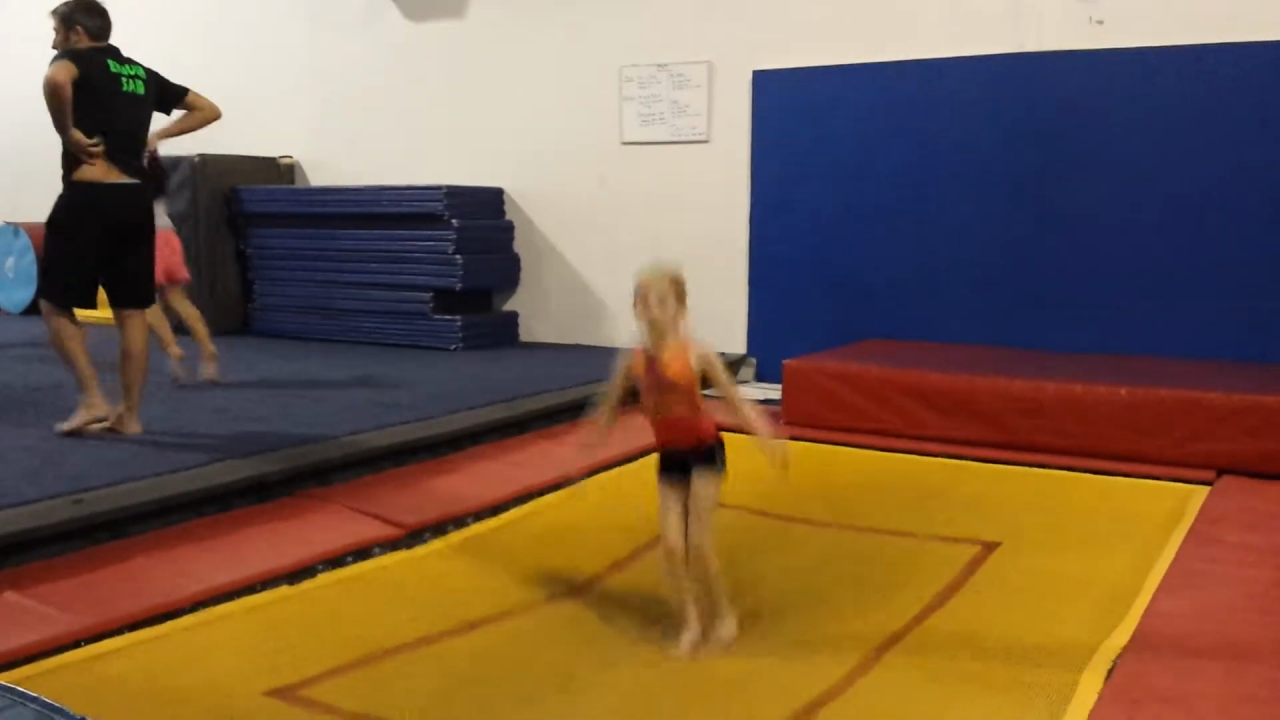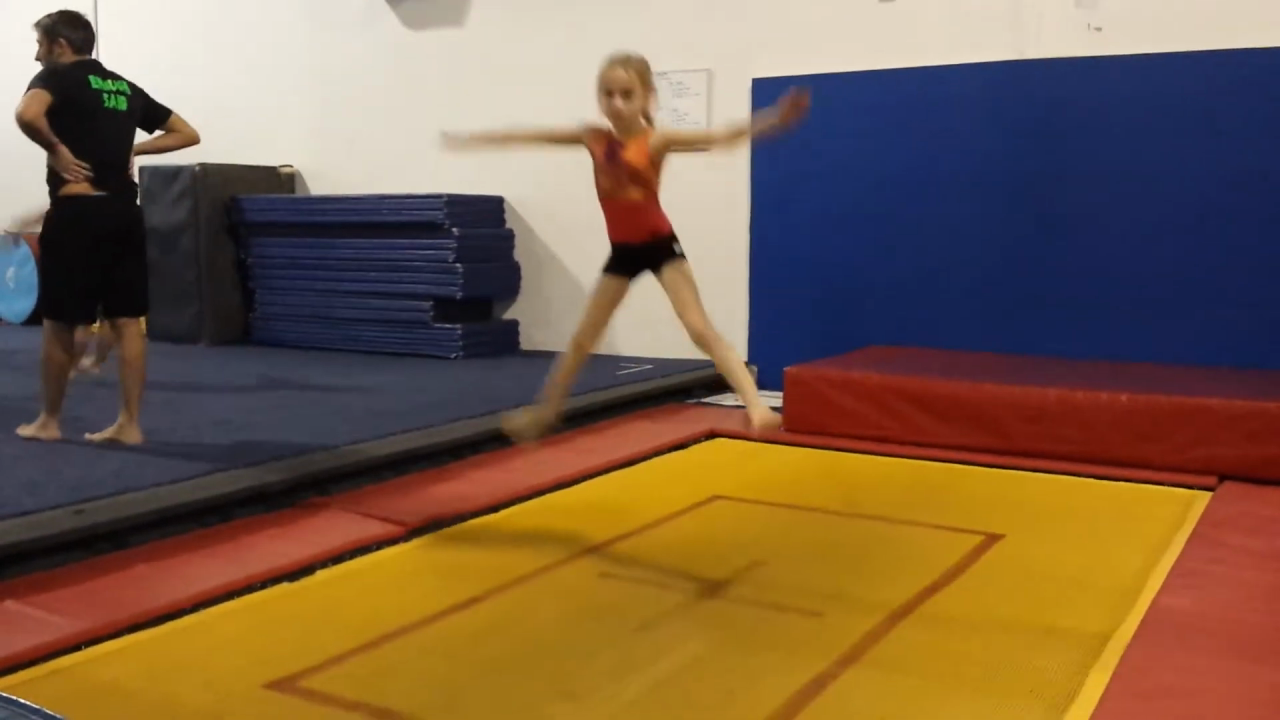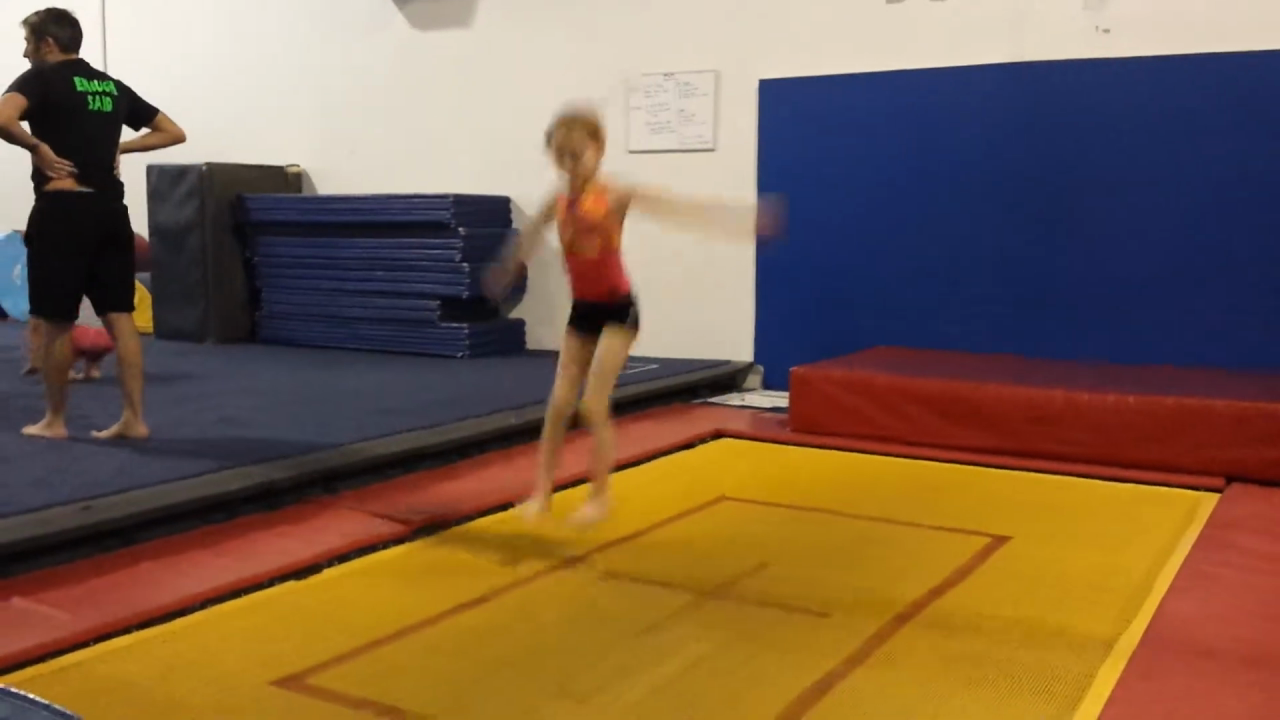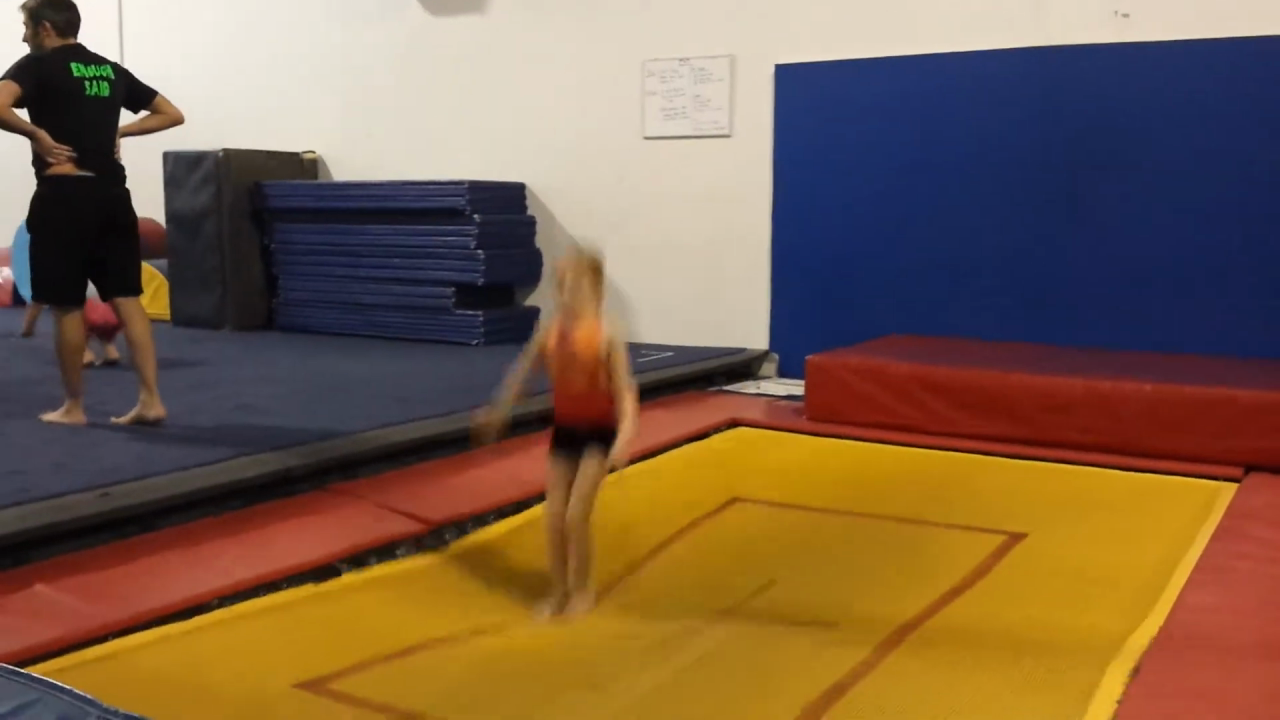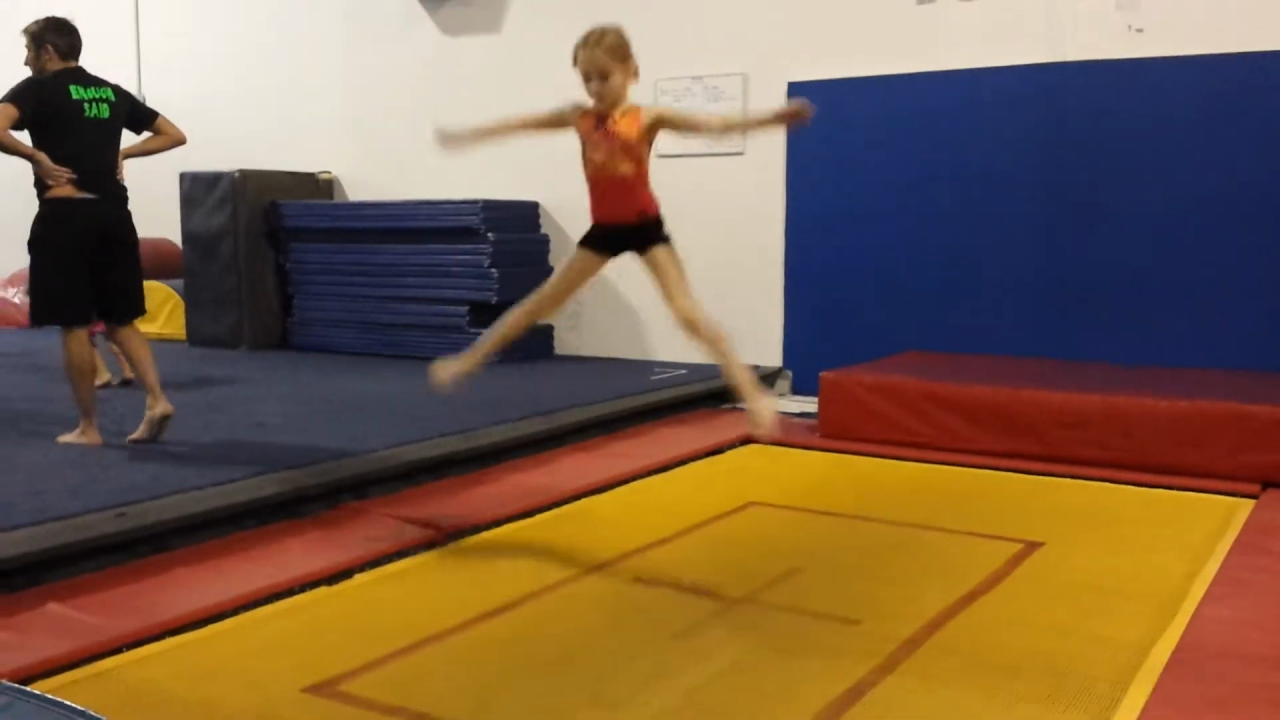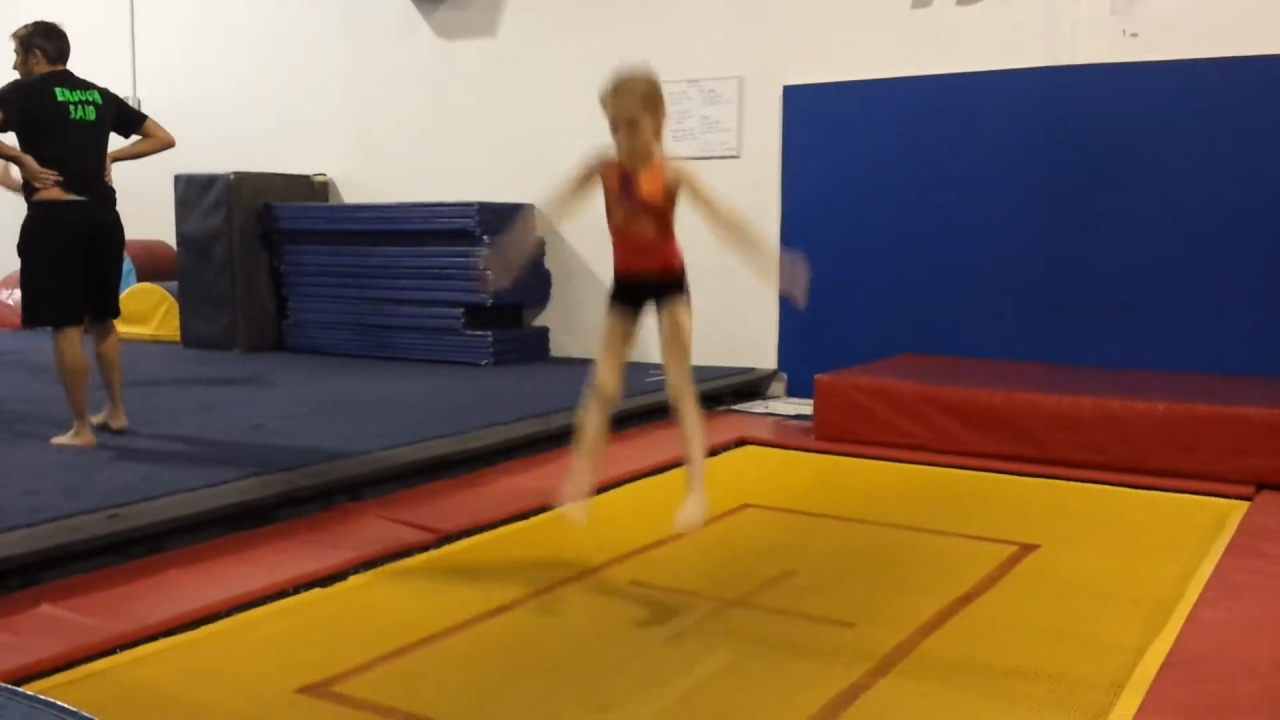
dt=0.3s
person 1, frame 1
left shoulder: (77, 61)
right shoulder: (142, 73)
left elbow: (56, 81)
right elbow: (209, 109)
left wrist: (68, 132)
right wrist: (156, 136)
left hip: (88, 200)
right hip: (136, 201)
left knee: (54, 303)
right knee: (131, 311)
left ankle: (92, 400)
right ankle: (126, 413)
person 1, frame 2
left shoulder: (58, 78)
right shoulder: (125, 88)
left elbow: (28, 115)
right elbow: (187, 134)
left wrist: (55, 147)
right wrist: (132, 149)
left hip: (77, 213)
right hip: (124, 213)
left knee: (59, 325)
right knee: (126, 322)
left ankle: (48, 422)
right ankle: (128, 424)
person 1, frame 3
left shoulder: (40, 79)
right shoulder: (113, 87)
right elbow: (173, 133)
left wrist: (37, 147)
right wrist: (118, 147)
left hip: (62, 211)
right hip: (110, 210)
left knee: (55, 323)
right knee: (119, 317)
left ankle: (54, 421)
right ankle: (133, 418)
person 1, frame 4
left shoulder: (38, 66)
right shoulder: (110, 70)
right elbow: (171, 114)
left wrist: (35, 132)
right wrist: (119, 131)
left hip: (64, 195)
right hip: (112, 193)
left knee: (67, 308)
right knee: (126, 301)
left ankle: (73, 407)
right ankle: (151, 400)
person 1, frame 5
left shoulder: (37, 89)
right shoulder: (113, 93)
right elbow: (173, 135)
left wrist: (36, 156)
right wrist: (122, 153)
left hip: (65, 217)
right hip: (114, 215)
left knee: (75, 327)
right knee: (121, 321)
left ankle: (88, 428)
right ankle: (157, 399)
person 1, frame 6
right shoulder: (100, 96)
right elbow: (162, 138)
right wrist: (110, 156)
left hip: (54, 219)
right hip: (102, 216)
left knee: (66, 327)
right knee: (101, 321)
left ankle: (82, 429)
right ankle: (114, 410)
person 2, frame 1
left shoulder: (697, 354)
right shoulder: (633, 361)
left elbow: (734, 399)
right elbow: (609, 407)
left wrist: (769, 439)
left hip: (704, 450)
right hip: (669, 456)
left knee: (698, 544)
right knee: (673, 545)
left ankle: (725, 614)
right ankle: (693, 621)
person 2, frame 2
left shoulder: (657, 140)
right shoulder: (593, 137)
left elbow: (719, 138)
right elbow: (532, 136)
left wrist: (770, 123)
right wrist: (473, 139)
left hip: (661, 245)
right hip: (622, 251)
left knee: (698, 327)
right knee: (584, 339)
left ankle: (752, 400)
right ankle: (547, 410)
person 2, frame 3
left shoulder: (615, 196)
right shoulder: (558, 202)
left elbow: (674, 206)
right elbow: (530, 236)
left wrist: (740, 219)
right wrist: (507, 268)
left hip: (616, 309)
right hip: (583, 310)
left knee: (593, 406)
right knee: (559, 405)
left ankle: (599, 493)
right ankle: (540, 491)
person 2, frame 4
left shoulder: (606, 334)
right shoulder: (548, 331)
left elbow: (625, 389)
right elbow: (521, 372)
left wrist: (625, 436)
right wrist: (496, 413)
left hip: (597, 430)
right hip: (564, 429)
left knee: (576, 517)
right knee: (553, 518)
left ankle: (583, 590)
right ankle: (559, 589)
person 2, frame 5
left shoulder: (647, 118)
right shoulder: (581, 117)
left elbow: (709, 124)
right elbow: (522, 123)
left wrist: (770, 118)
right wrist: (467, 134)
left hip: (645, 228)
right hip: (604, 230)
left knee: (687, 313)
right knee: (544, 300)
left ankle: (751, 392)
right ankle: (470, 359)
person 2, frame 6
left shoulder: (672, 173)
right shoulder: (603, 167)
left elbow: (722, 216)
right elbow: (555, 208)
left wrist: (771, 261)
right wrist: (513, 250)
left hip: (666, 280)
right hip: (625, 283)
left knee: (680, 387)
right knee: (603, 387)
left ankle: (696, 490)
right ankle: (579, 482)
